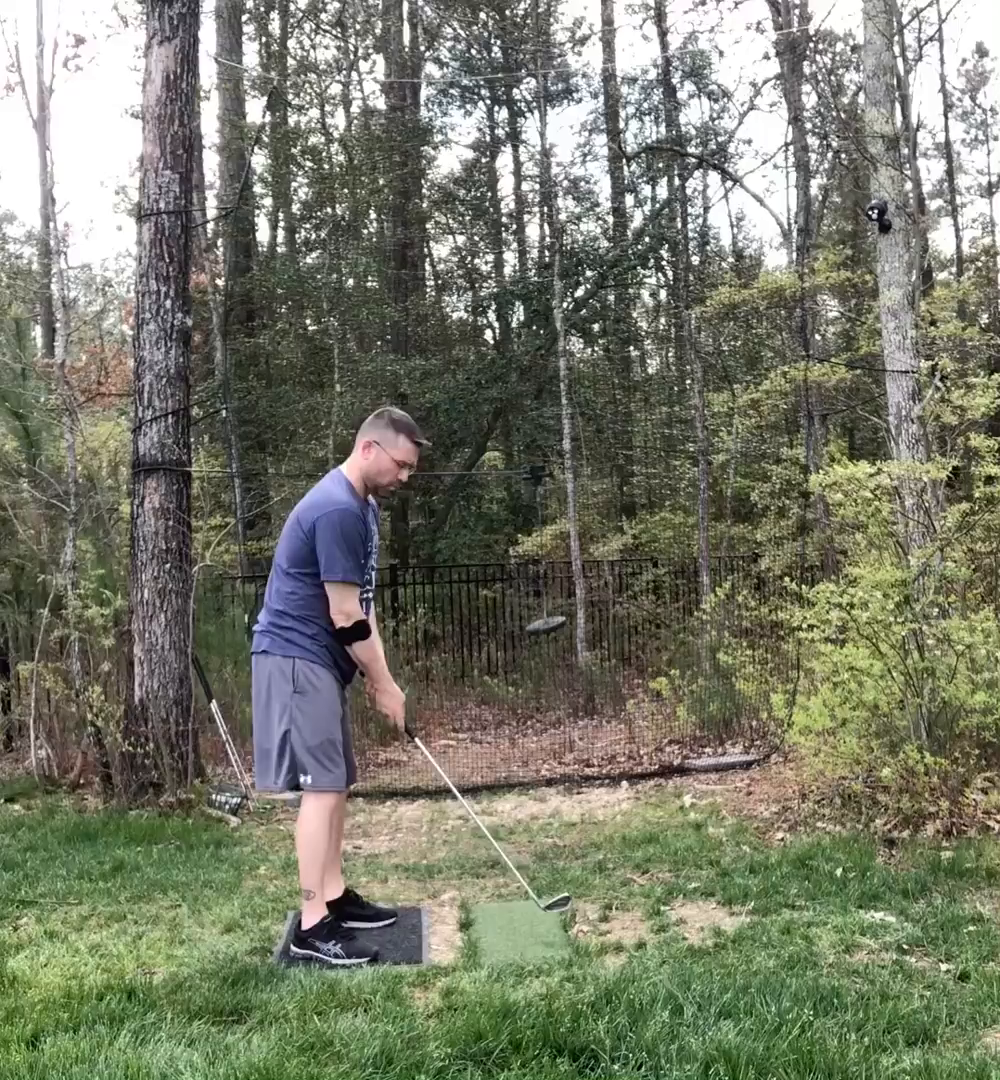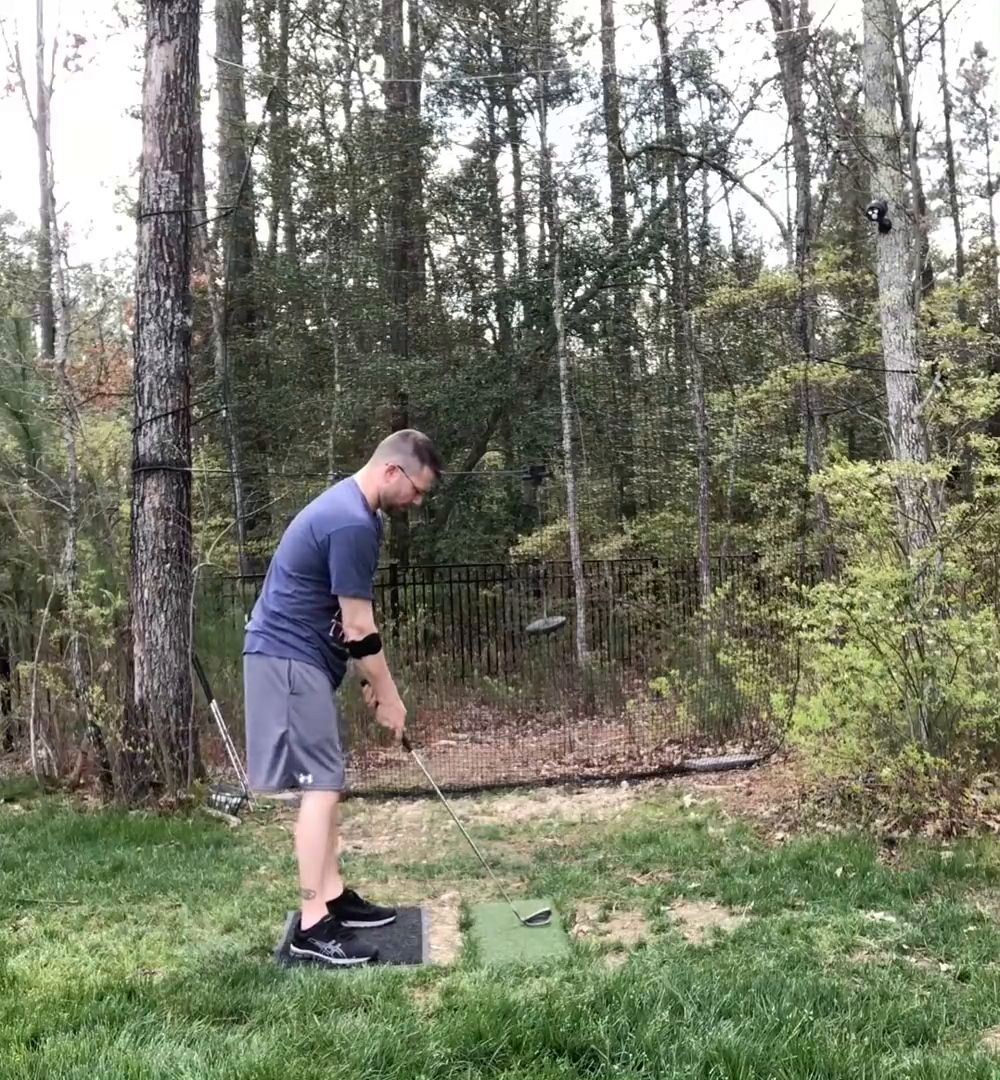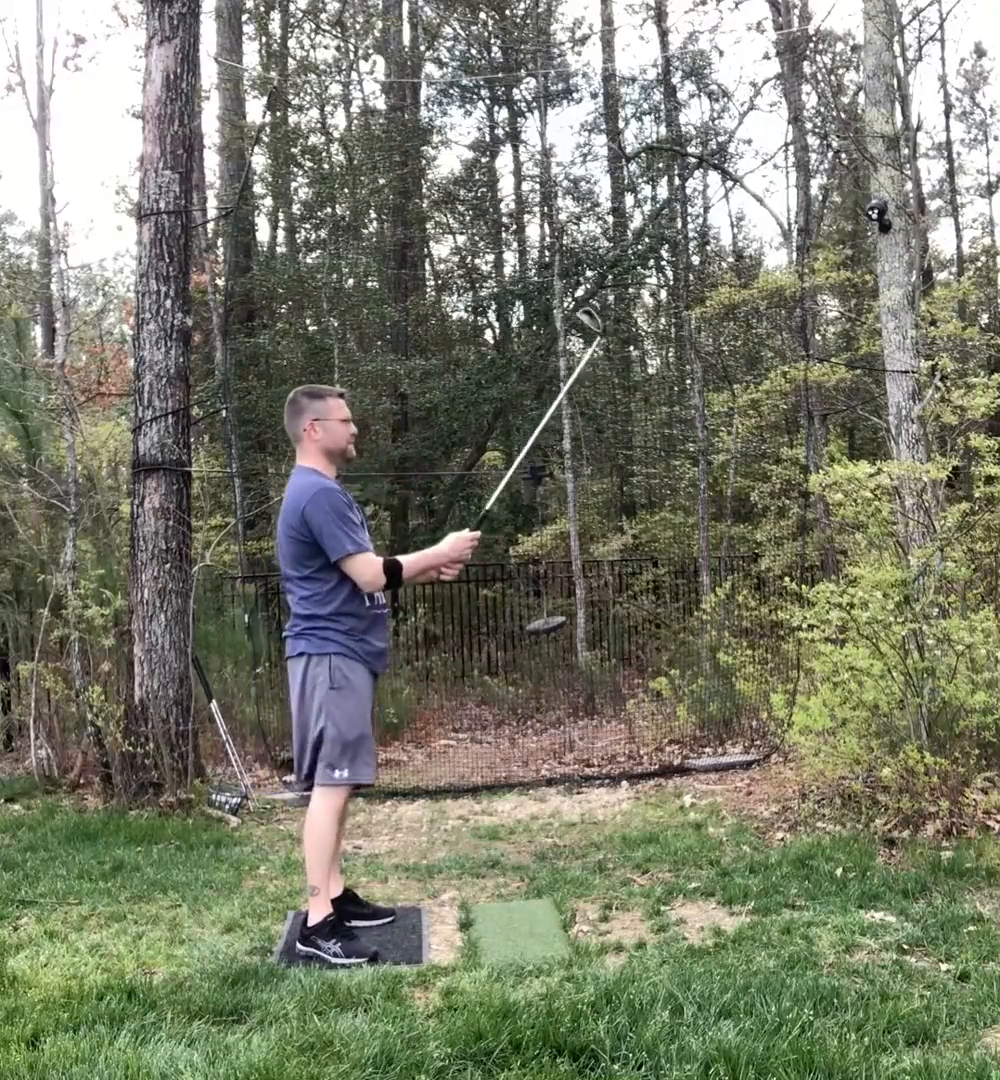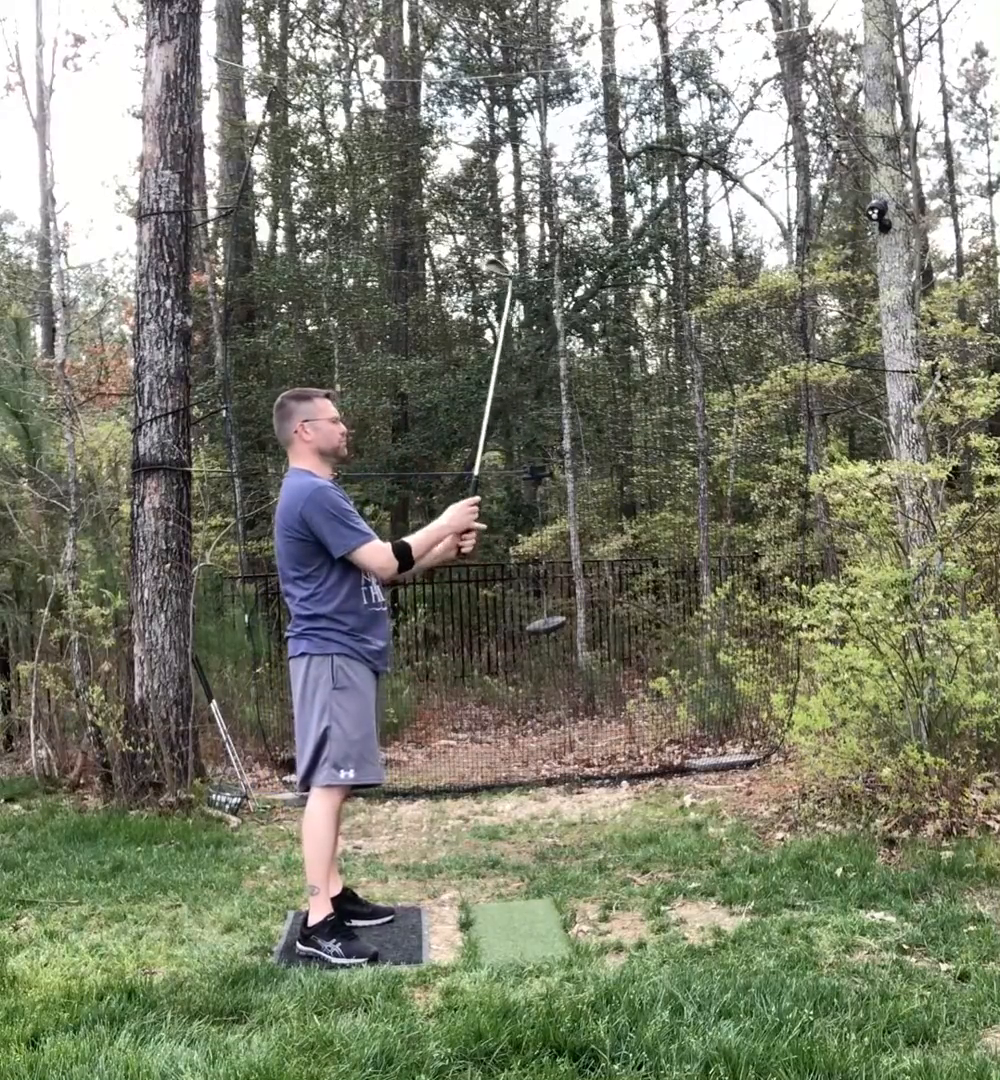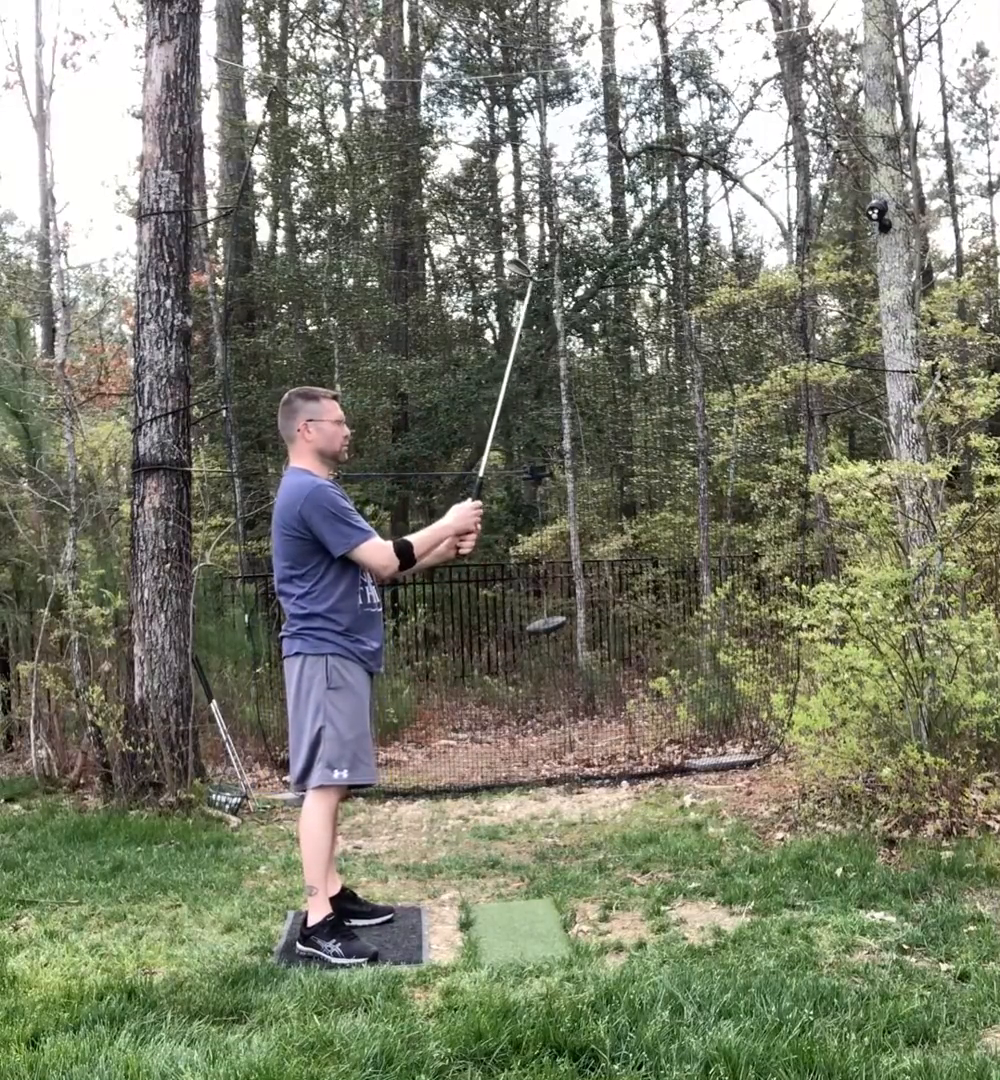
dt=1s
person 1, frame 1
left shoulder: (359, 505)
right shoulder: (338, 509)
left elbow: (361, 605)
right elbow: (343, 615)
left wrist: (380, 672)
right wrist: (384, 685)
left hip: (318, 661)
right hip: (298, 660)
left knee: (336, 783)
right knee: (321, 787)
left ankle: (334, 896)
right ankle: (312, 926)
person 1, frame 2
left shoulder: (351, 506)
right shoulder: (353, 524)
left elbow: (353, 619)
right elbow: (357, 627)
left wrist: (373, 682)
right wrist: (388, 696)
left hip: (302, 657)
right hip: (289, 659)
left knee: (328, 783)
right knee: (320, 786)
left ankle: (333, 895)
right ankle: (313, 924)
person 1, frame 3
left shoulder: (325, 491)
right shoulder: (317, 494)
left elbow: (365, 571)
right elbow: (370, 576)
left wrist: (429, 568)
right wrist: (440, 552)
left hip: (343, 654)
right hip: (331, 655)
left knee: (336, 783)
right knee: (331, 783)
left ankle: (335, 894)
right ankle: (317, 922)
person 1, frame 4
left shoulder: (320, 492)
right shoulder: (312, 494)
left elbow: (378, 567)
right elbow: (384, 562)
left wrist: (447, 547)
right wrist: (443, 524)
left hip: (347, 655)
right hip: (332, 656)
left knee: (335, 782)
right knee: (329, 782)
left ankle: (334, 894)
right ankle: (318, 922)
person 1, frame 5
left shoulder: (317, 491)
right shoulder: (312, 493)
left elbow: (376, 563)
right elbow: (385, 561)
left wrist: (446, 546)
right wrist: (446, 526)
left hip: (341, 654)
right hip: (326, 655)
left knee: (333, 783)
right knee: (325, 783)
left ankle: (333, 893)
right ankle: (318, 921)
